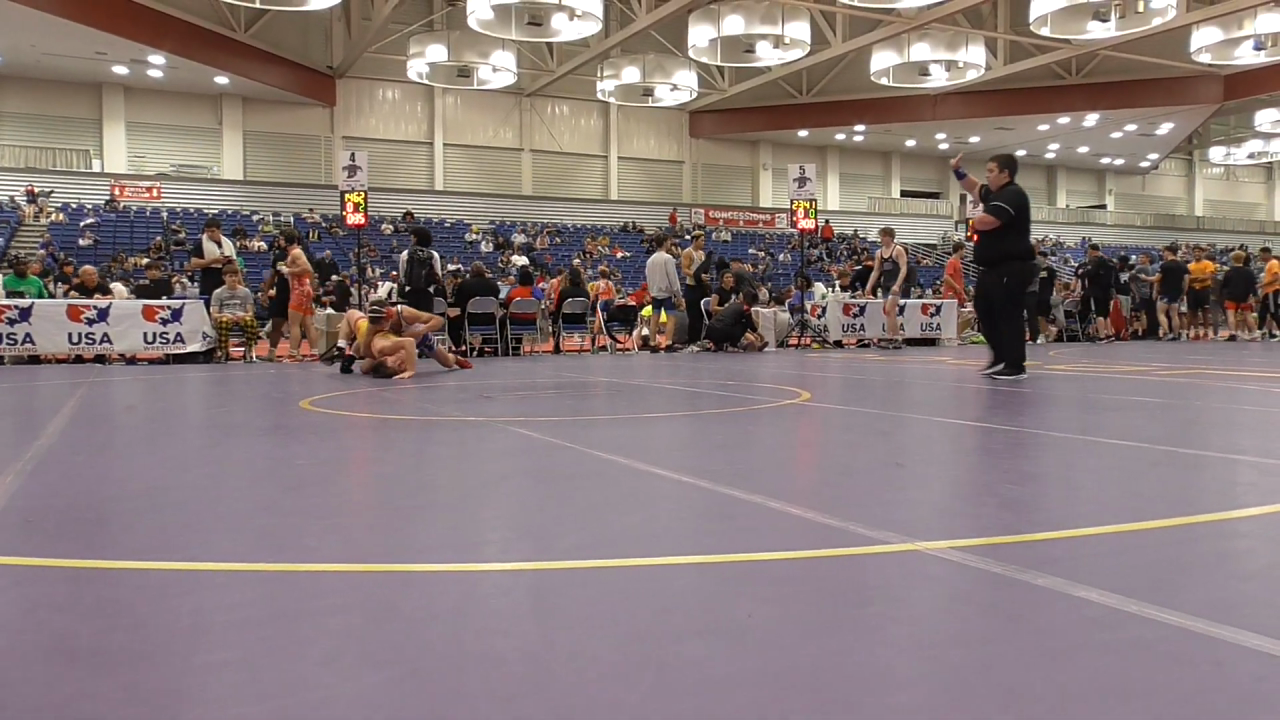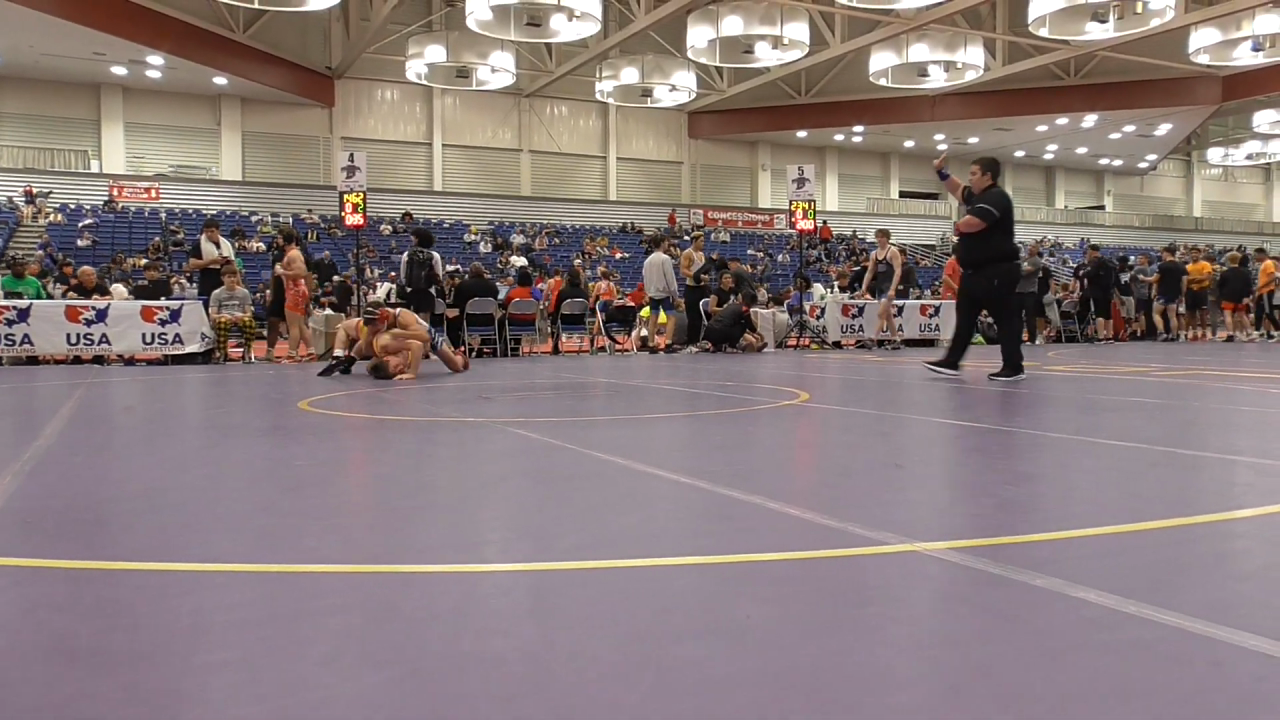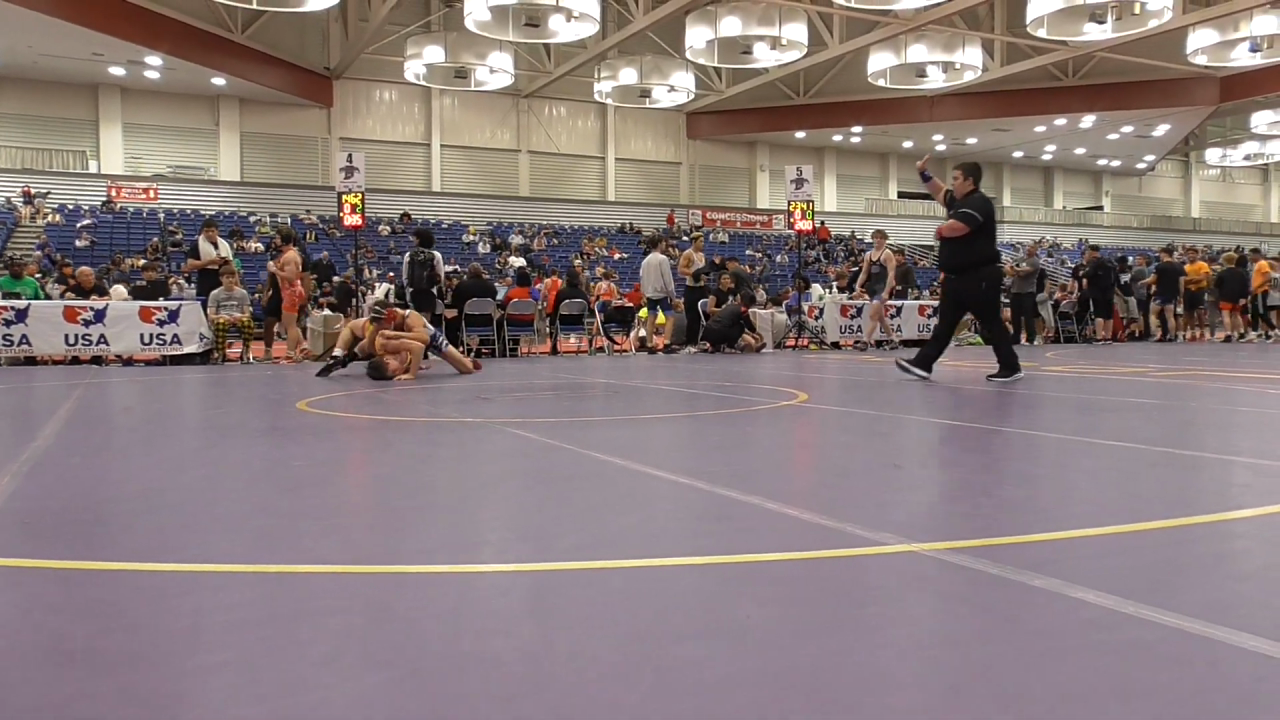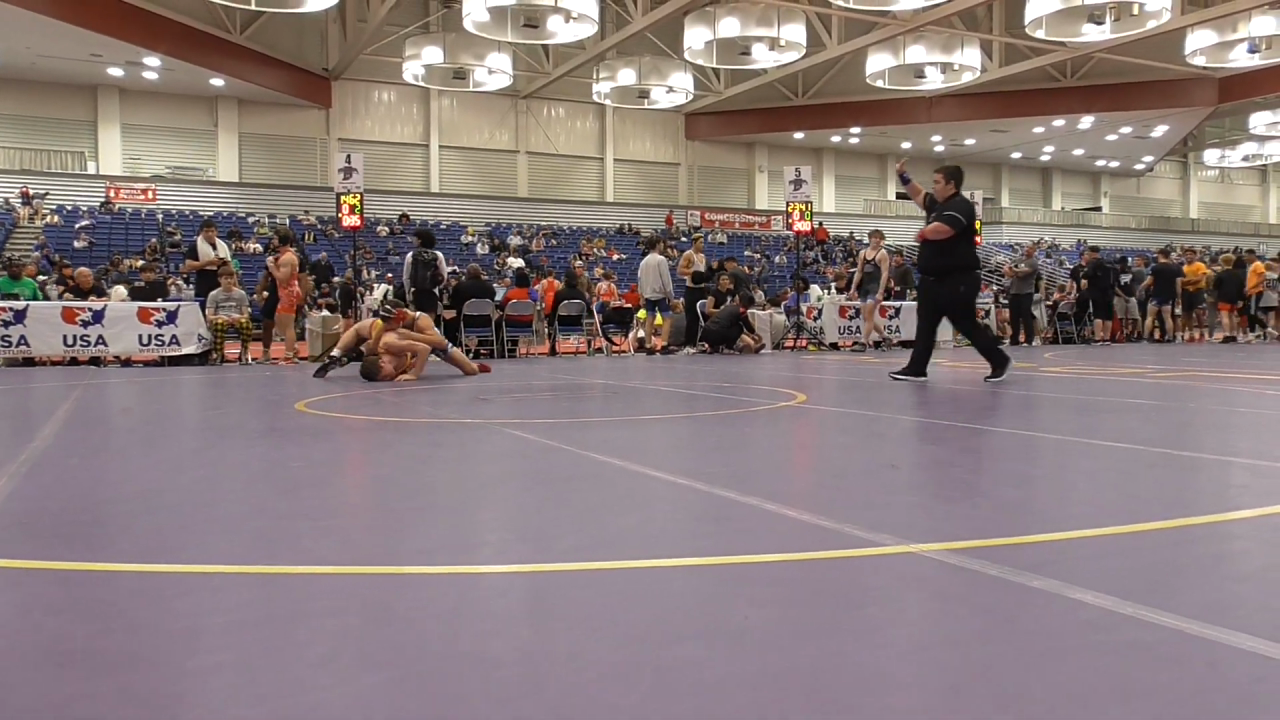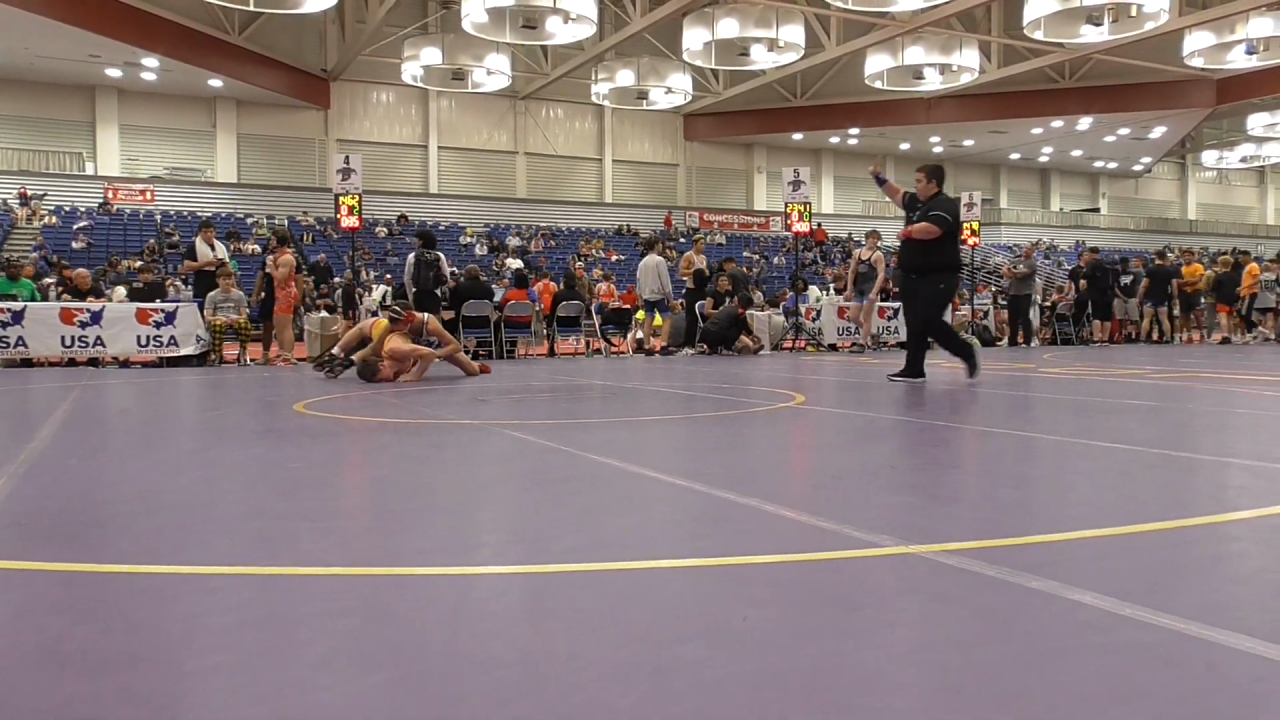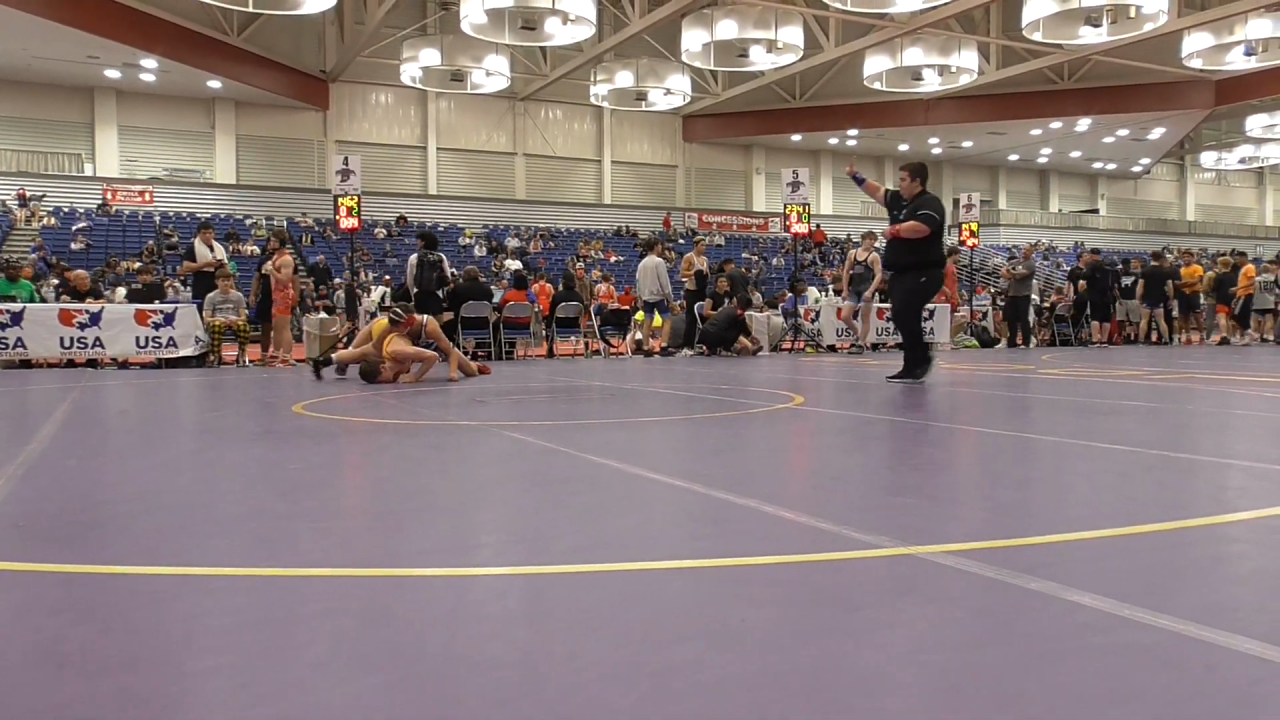
dt=0.1s
person 1, frame 1
left shoulder: (1012, 195)
right shoulder: (995, 193)
left elbow: (986, 221)
right elbow: (975, 189)
left wrist: (974, 224)
right wrist: (957, 170)
left hip: (1011, 268)
right hip: (994, 268)
left knee: (1008, 318)
right knee: (985, 313)
left ankle: (1015, 367)
right ankle: (1002, 358)
person 1, frame 2
left shoulder: (995, 197)
right shoulder: (978, 195)
left elbow: (971, 223)
right elbow: (957, 190)
left wrist: (958, 226)
right wrist: (940, 171)
left hip: (997, 270)
right hip: (977, 270)
left knee: (1004, 319)
right knee: (964, 316)
left ankle: (1014, 368)
right ankle: (951, 362)
person 1, frame 3
left shoulder: (978, 202)
right shoulder: (958, 200)
left elbow: (955, 227)
right elbow: (938, 191)
left wrist: (940, 230)
right wrist: (924, 173)
left hip: (979, 275)
right hip: (956, 275)
left knee: (991, 321)
right knee: (946, 321)
left ankle: (1011, 367)
right ankle: (923, 363)
person 1, frame 4
left shoulder: (961, 206)
right shoulder: (938, 203)
left elbow: (940, 230)
right elbow: (918, 195)
left wrist: (922, 234)
right wrist: (903, 176)
left hip: (959, 279)
right hip: (934, 278)
left knee: (967, 326)
right knee: (925, 324)
left ankle: (1000, 361)
right ankle: (916, 369)
person 1, frame 5
left shoulder: (944, 204)
right shoulder: (918, 202)
left elbow: (930, 230)
right elbow: (896, 194)
left wrist: (906, 233)
right wrist: (878, 176)
left hip: (939, 277)
right hip: (915, 276)
left knee: (930, 321)
right knee: (914, 324)
left ankle: (967, 354)
right ankle: (913, 369)
person 1, frame 6
left shoulder: (930, 203)
right shoulder: (899, 200)
left elbow: (921, 228)
right elbow: (876, 192)
left wrist: (893, 231)
right wrist: (855, 176)
left hip: (923, 274)
right hip: (902, 273)
left knee: (904, 315)
right knee: (902, 319)
left ankle: (920, 360)
right ankle: (911, 369)
